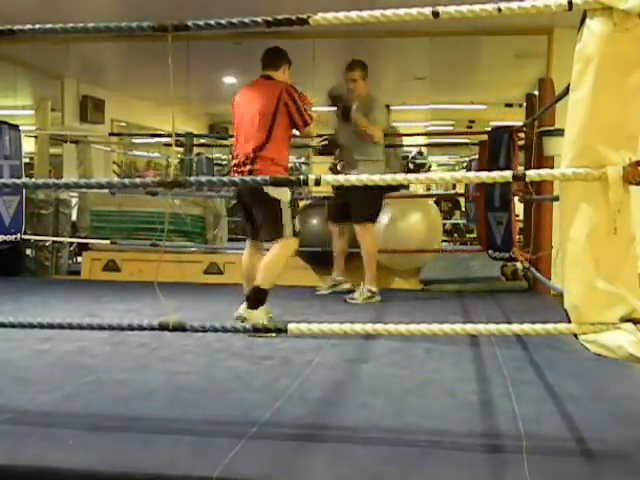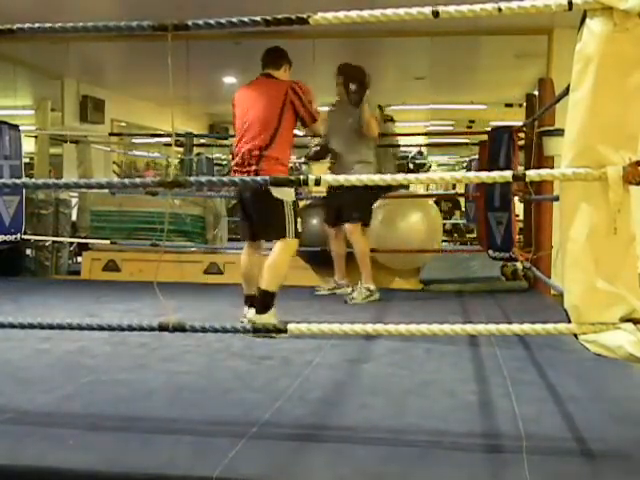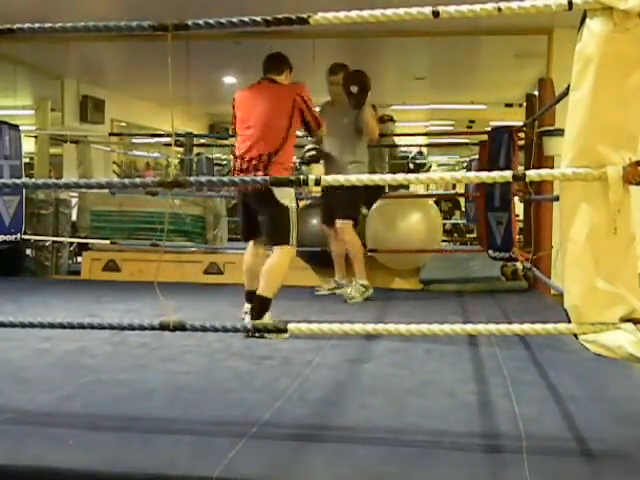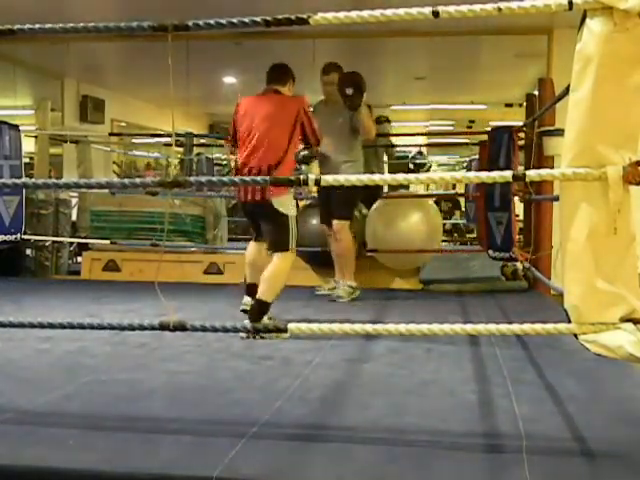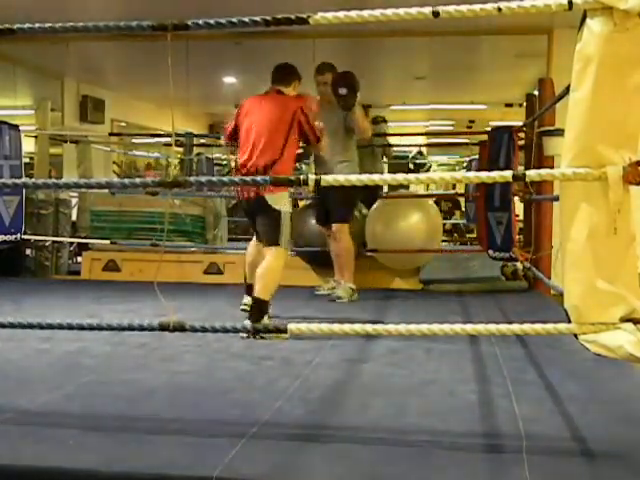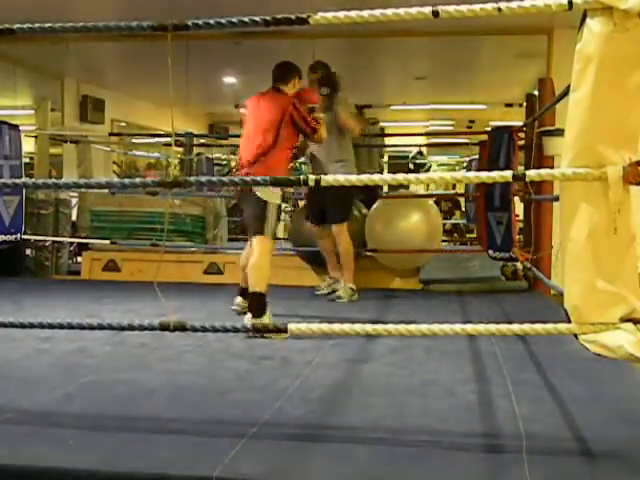
dt=0.1s
person 1, frame 1
left shoulder: (242, 94)
right shoulder: (284, 91)
right elbow: (309, 131)
right wrist: (305, 108)
left hip: (242, 176)
right hip: (267, 175)
left knee: (254, 243)
right knee: (286, 242)
left ankle: (252, 305)
right ankle: (254, 305)
person 1, frame 2
left shoulder: (242, 94)
right shoulder: (289, 89)
right elbow: (316, 127)
right wrist: (306, 101)
left hip: (242, 175)
right hip: (270, 175)
left knee: (253, 243)
right knee: (286, 242)
left ankle: (252, 307)
right ankle: (262, 311)
person 1, frame 3
left shoulder: (241, 96)
right shoulder: (294, 94)
right elbow: (319, 132)
right wrist: (307, 102)
left hip: (244, 178)
right hip: (273, 180)
left knee: (256, 242)
right knee: (284, 249)
left ankle: (251, 303)
right ankle: (258, 316)
person 1, frame 4
left shoulder: (244, 104)
right shoulder: (296, 107)
left elbow: (233, 144)
right elbow: (317, 145)
left hip: (245, 188)
right hip: (275, 190)
left knee: (260, 238)
right knee: (283, 256)
left ankle: (251, 297)
right ankle: (257, 319)
person 1, frame 5
left shoulder: (248, 104)
right shoulder: (296, 106)
left elbow: (228, 138)
right elbow: (318, 144)
right wrist: (311, 115)
left hip: (245, 186)
right hip: (272, 188)
left knee: (261, 238)
right knee: (276, 252)
left ankle: (250, 297)
right ankle: (256, 319)
person 1, frame 6
left shoulder: (255, 101)
right shoulder: (290, 102)
right elbow: (319, 135)
right wrist: (315, 112)
left hip: (246, 178)
left knee: (256, 240)
right knee: (263, 243)
left ankle: (244, 297)
right ankle: (256, 315)
person 2, frame 1
left shoulder: (374, 106)
right shoulder: (343, 105)
left elbow: (377, 136)
left wrist: (354, 114)
left hip: (368, 175)
right hip: (347, 174)
left knee: (363, 228)
right knee: (337, 226)
left ankle: (370, 287)
right ankle: (339, 277)
person 2, frame 2
left shoulder: (364, 107)
right shoulder: (334, 110)
left elbow: (373, 134)
left wrist: (362, 103)
left hip: (360, 176)
right hip: (337, 177)
left knee: (353, 229)
right knee: (333, 229)
left ankle: (368, 286)
right ankle: (340, 280)
person 2, frame 3
left shoulder: (359, 109)
right shoulder: (324, 109)
left elbow: (374, 134)
left wrist: (364, 106)
left hip: (354, 176)
right hip: (331, 177)
left knee: (344, 227)
right knee: (331, 230)
left ankle: (362, 282)
right ankle: (340, 280)
person 2, frame 4
left shoulder: (352, 107)
right shoulder: (317, 109)
left elbow: (370, 134)
left wrist: (359, 107)
left hip: (349, 175)
right hip: (326, 176)
left knee: (340, 227)
right knee: (331, 230)
left ankle: (350, 283)
right ankle: (339, 279)
person 2, frame 5
left shoulder: (346, 107)
right shoulder: (313, 108)
left elbow: (365, 133)
left wrist: (353, 107)
left hip: (344, 175)
right hip: (322, 176)
left knee: (340, 229)
right knee: (329, 230)
left ankle: (349, 284)
right ankle: (338, 279)
person 2, frame 6
left shoulder: (340, 103)
left elbow: (354, 130)
left wrist: (334, 104)
left hip: (340, 175)
right hip: (318, 176)
left knee: (339, 229)
right knee: (319, 228)
left ankle: (349, 284)
right ankle: (336, 275)
